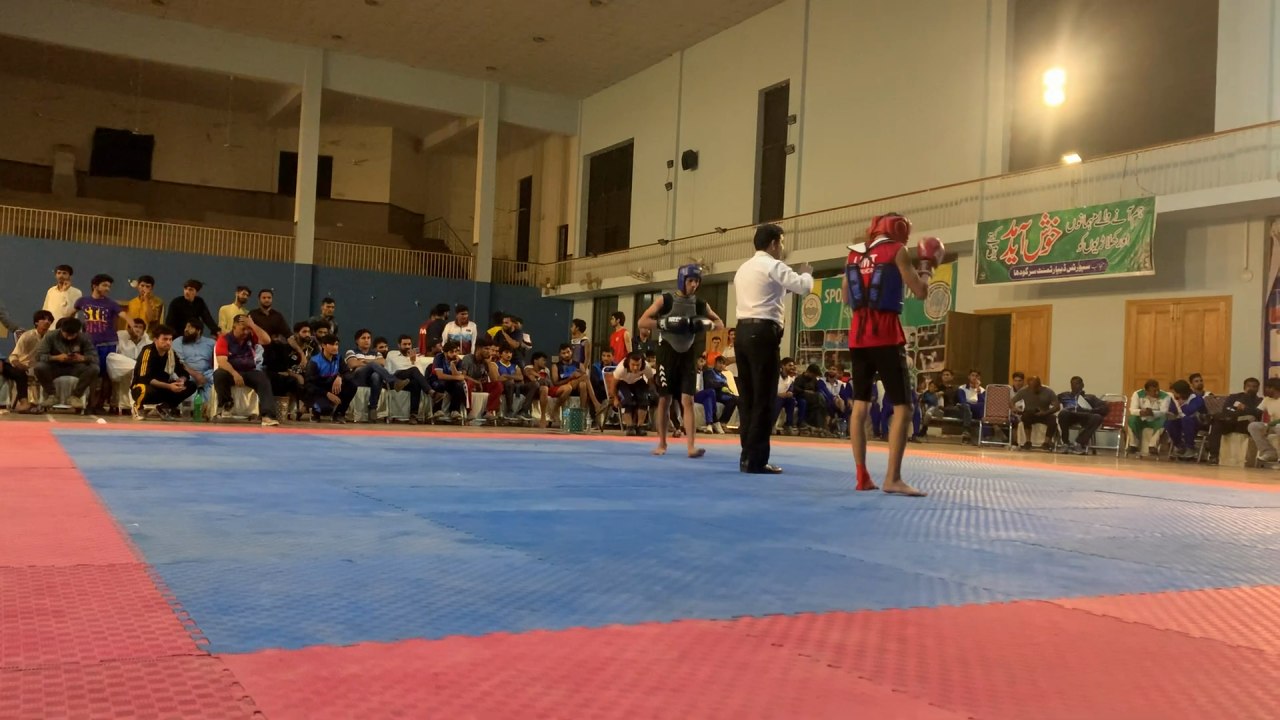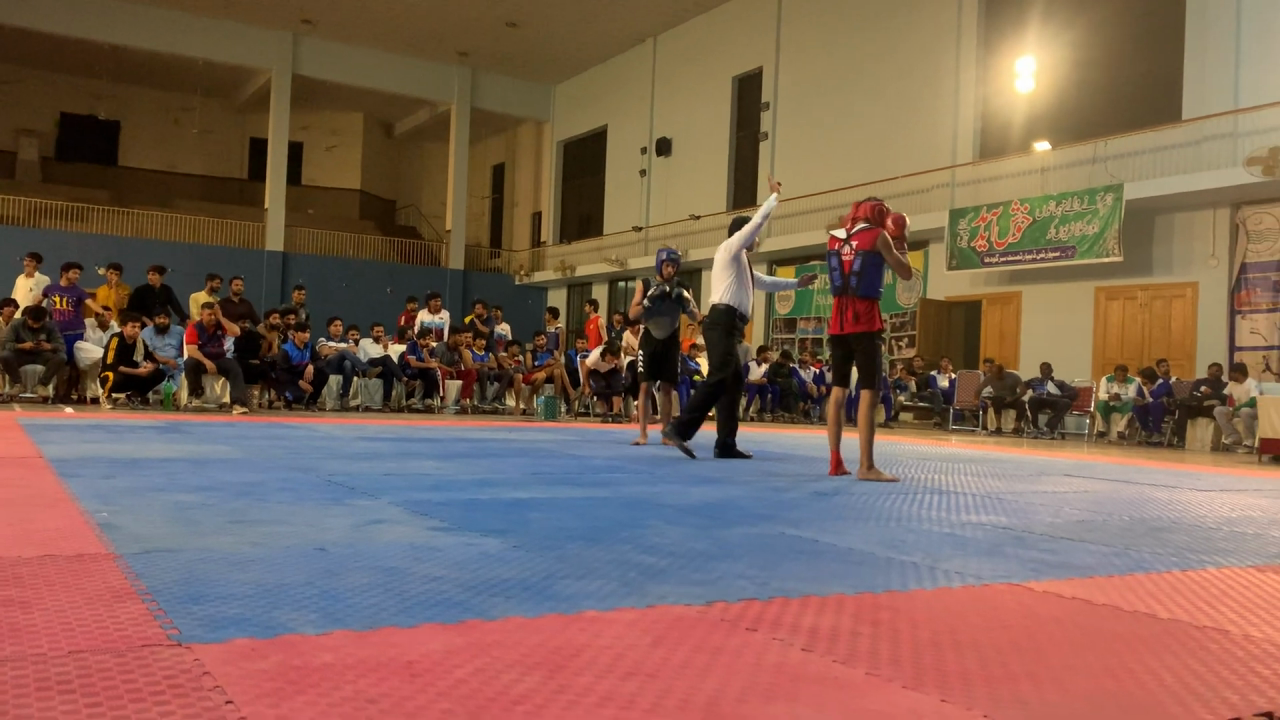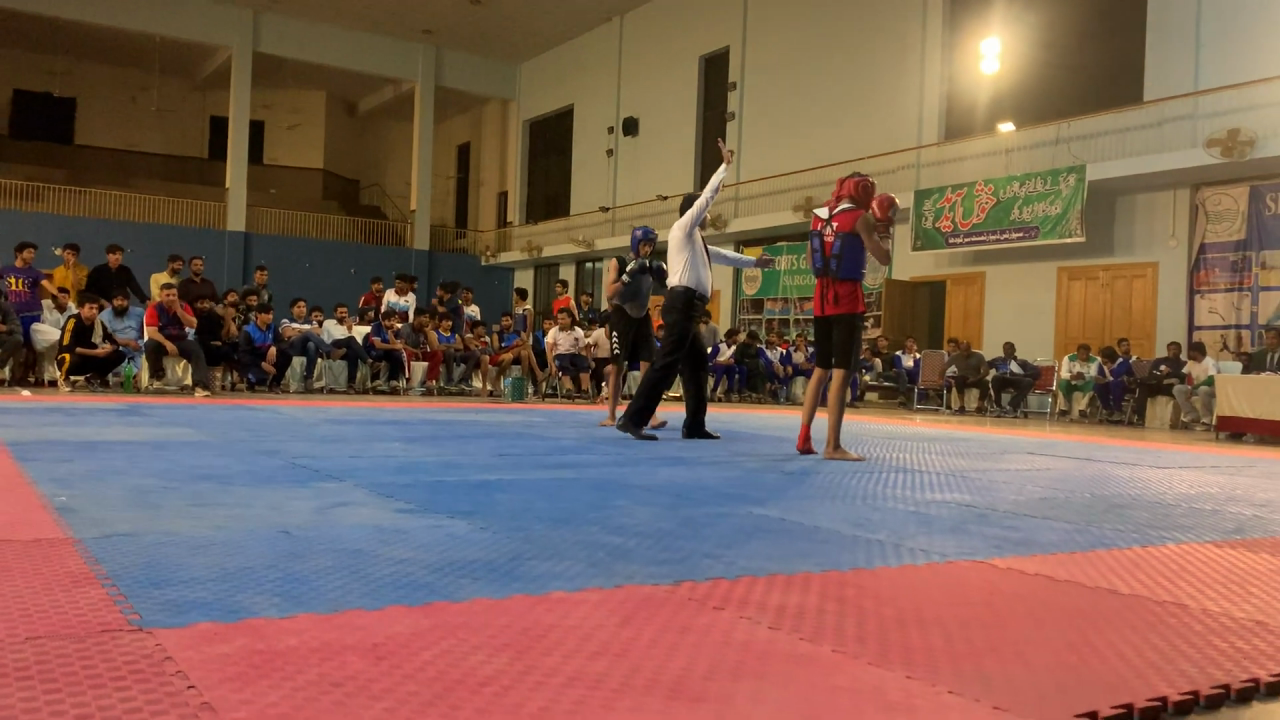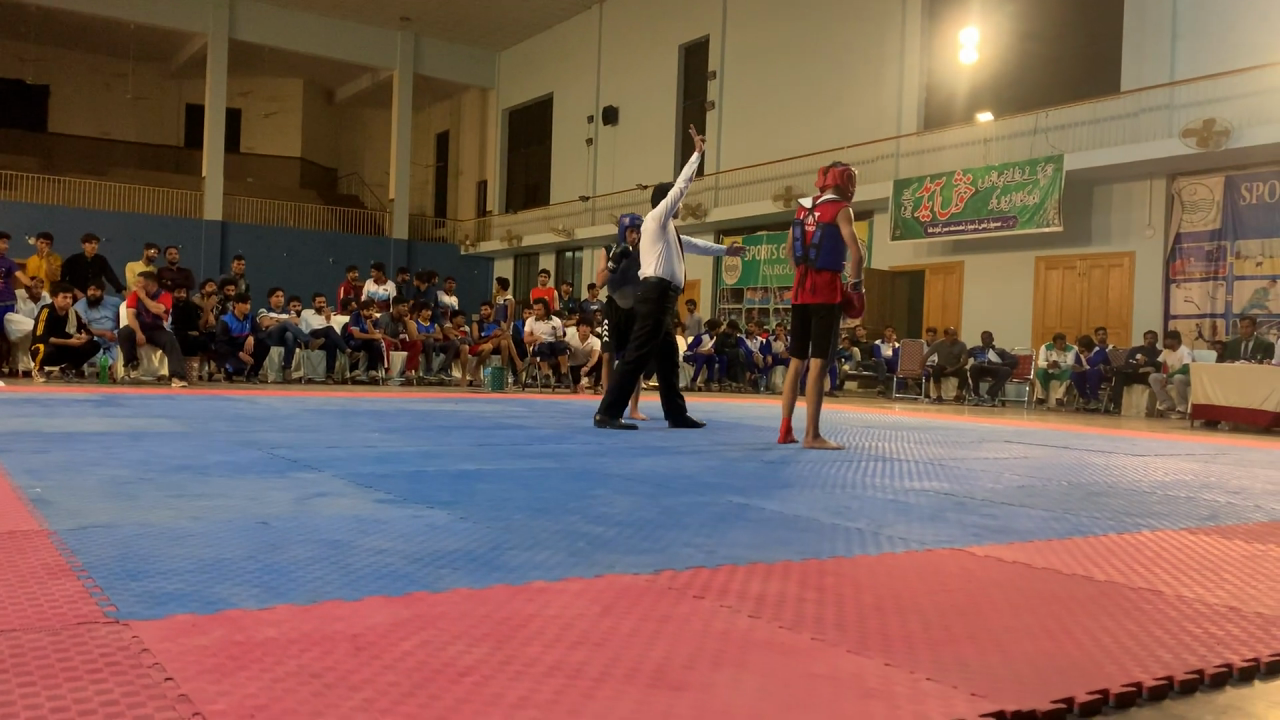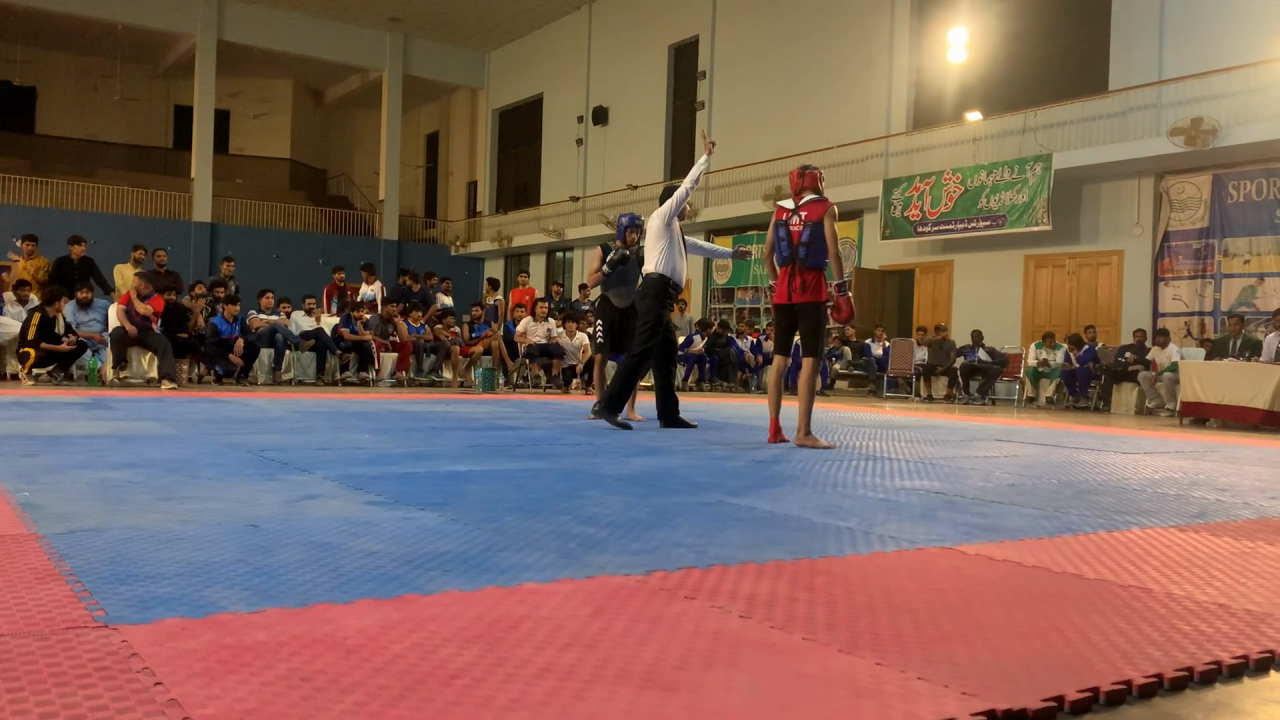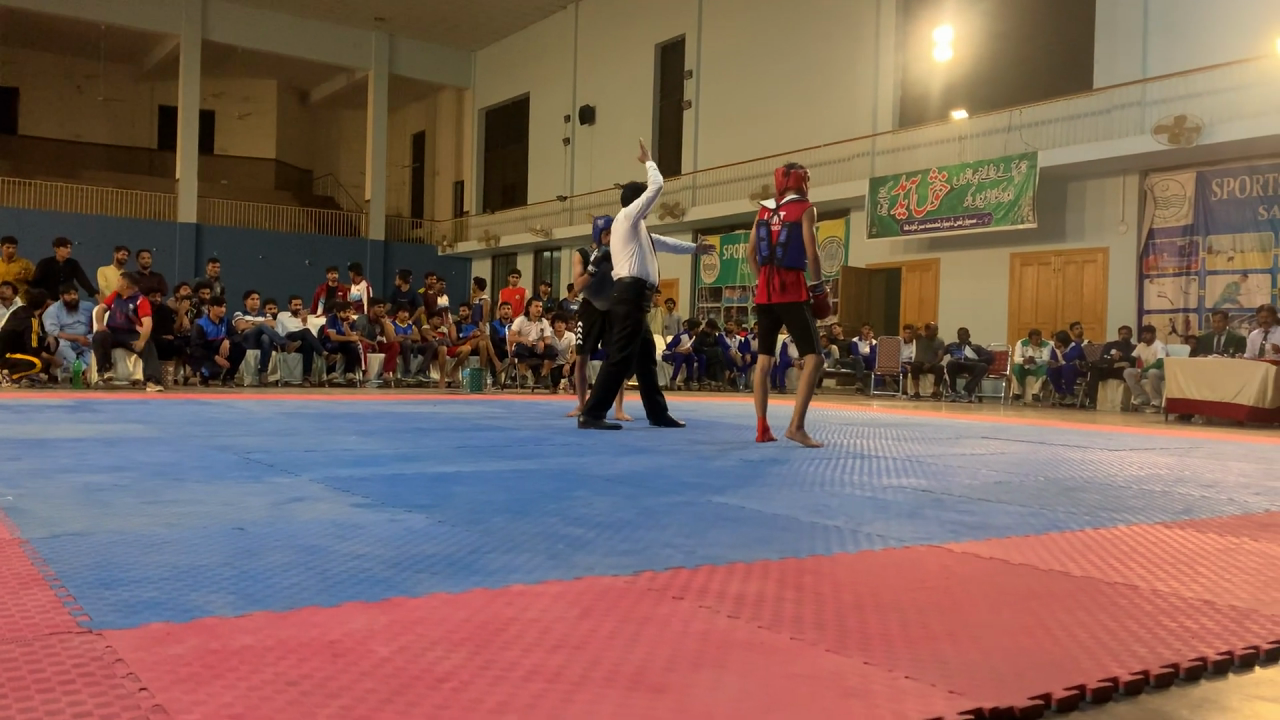
dt=0.5s
person 1, frame 1
left shoulder: (744, 268)
right shoulder: (772, 266)
right elbow: (804, 285)
left wrist: (783, 288)
right wrist: (806, 275)
left hip: (744, 332)
right hip: (763, 334)
left knee: (749, 398)
right knee: (764, 400)
left ankle: (749, 456)
right ankle: (756, 459)
person 1, frame 2
left shoulder: (740, 263)
right shoulder: (731, 248)
left elbow: (765, 282)
right elbow: (758, 221)
left wrist: (797, 283)
right wrist: (774, 195)
left hip: (725, 323)
right hip: (724, 321)
left knee: (731, 382)
right knee: (719, 379)
left ankle: (726, 444)
right ankle: (679, 427)
person 1, frame 3
left shoulder: (696, 241)
right shoulder: (683, 228)
left elbow: (723, 256)
right elbow: (707, 196)
left wrist: (753, 261)
right wrist: (725, 165)
left hip: (688, 306)
right hip: (683, 304)
left knee: (696, 364)
right knee: (667, 362)
left ankle: (694, 425)
right ankle: (633, 419)
person 1, frame 4
left shoulder: (668, 230)
right shoulder: (657, 218)
left elbow: (693, 244)
right elbow: (681, 185)
left wrist: (724, 250)
right wrist: (697, 153)
left hip: (660, 296)
right hip: (656, 294)
left knee: (668, 357)
right knee: (639, 354)
left ankle: (676, 415)
right ankle: (607, 412)
person 1, frame 5
left shoulder: (674, 231)
right shoulder: (662, 217)
left elbow: (699, 246)
right elbow: (687, 186)
left wrist: (731, 253)
right wrist: (706, 156)
left hip: (661, 294)
right hip: (656, 291)
left knee: (666, 354)
right knee: (641, 351)
left ankle: (669, 415)
right ankle: (608, 405)
person 1, frame 6
left shoulder: (635, 228)
right shoulder: (628, 216)
left elbow: (662, 243)
right elbow: (655, 187)
left wrist: (695, 248)
right wrist: (649, 162)
left hip: (632, 295)
right hip: (631, 293)
left knee: (645, 354)
right knee: (621, 356)
left ankle: (657, 412)
right ankle: (591, 414)
person 2, frame 1
left shoulder: (854, 252)
right shoulder: (897, 250)
right elbow: (920, 292)
right wrist: (928, 264)
left hip: (858, 334)
right hip: (885, 334)
left knee: (861, 404)
right knee: (902, 407)
left ankle: (862, 477)
right ankle: (893, 478)
person 2, frame 2
left shoulder: (834, 238)
right shoulder: (877, 236)
right elbow: (906, 273)
right wrist: (899, 242)
left hip: (838, 319)
right hip: (865, 321)
left knee: (838, 390)
right knee: (869, 393)
left ankle: (835, 462)
right ankle: (866, 466)
person 2, frame 3
left shoulder: (818, 217)
right shoulder: (860, 218)
right elbow: (883, 258)
right wrist: (884, 227)
left hip: (822, 300)
right hip: (847, 301)
left knee: (821, 370)
right knee: (841, 373)
left ankle: (804, 436)
right ankle: (832, 445)
person 2, frame 4
left shoulder: (803, 207)
right shoulder: (841, 209)
left elbow: (791, 252)
right elbow: (856, 253)
right wrist: (855, 284)
left hip: (801, 289)
right hip: (826, 291)
left knee: (797, 361)
right knee: (818, 363)
left ankle: (786, 429)
right ankle: (812, 434)
person 2, frame 5
left shoulder: (781, 210)
right shoulder: (826, 208)
left elbow: (767, 253)
right elbow: (833, 252)
right wrist: (841, 289)
left hip: (784, 289)
right hip: (811, 290)
left knee: (779, 360)
right knee: (811, 361)
left ankle: (774, 429)
right ankle: (803, 432)
person 2, frame 6
left shoulder: (763, 210)
right shoulder: (805, 208)
left elbow: (751, 253)
right elbow: (811, 253)
right wrist: (819, 287)
left hip: (765, 291)
right hip: (792, 290)
left knee: (764, 359)
right knee: (813, 357)
left ankle: (762, 428)
right ankle: (796, 426)
person 3, frame 1
left shoulder: (700, 304)
right shoulder: (664, 300)
left elbow: (719, 324)
right elbow: (642, 321)
left wrist: (708, 324)
right wrist: (665, 323)
left hip: (688, 355)
right hip: (668, 353)
left knee: (687, 401)
right knee: (664, 400)
left ankle: (691, 446)
right ankle: (662, 443)
person 3, frame 2
left shoulder: (682, 287)
right shoulder: (644, 285)
left elbow: (696, 317)
right elbow: (632, 314)
left wrist: (687, 303)
right wrist: (649, 300)
left hip: (671, 341)
right hip: (649, 339)
left knee: (667, 389)
right knee: (645, 387)
right ankle: (643, 434)
person 3, frame 3
left shoulder: (653, 265)
right shoulder: (618, 263)
right elbow: (609, 293)
left wrist: (664, 275)
right wrist: (629, 275)
left hip: (643, 319)
right hip: (621, 318)
left knee: (648, 368)
right knee: (617, 368)
left ankle: (652, 416)
right ankle: (612, 415)
person 3, frame 4
right shoulder: (608, 252)
right elbow: (599, 281)
right wrist: (615, 261)
left hip: (636, 309)
right hip: (614, 308)
right knee: (608, 357)
left ankle: (634, 409)
person 3, frame 5
left shoulder: (640, 253)
right shoulder: (603, 251)
right elbow: (591, 282)
right wrist: (610, 266)
left hip: (630, 309)
right hip: (607, 308)
right knee: (600, 358)
left ankle: (630, 409)
person 3, frame 6
right shoulder: (582, 255)
right elbow: (578, 287)
right wrist: (594, 265)
left hip: (612, 310)
right hip: (590, 310)
right knee: (581, 360)
left ankle: (619, 409)
right ankle: (581, 405)
